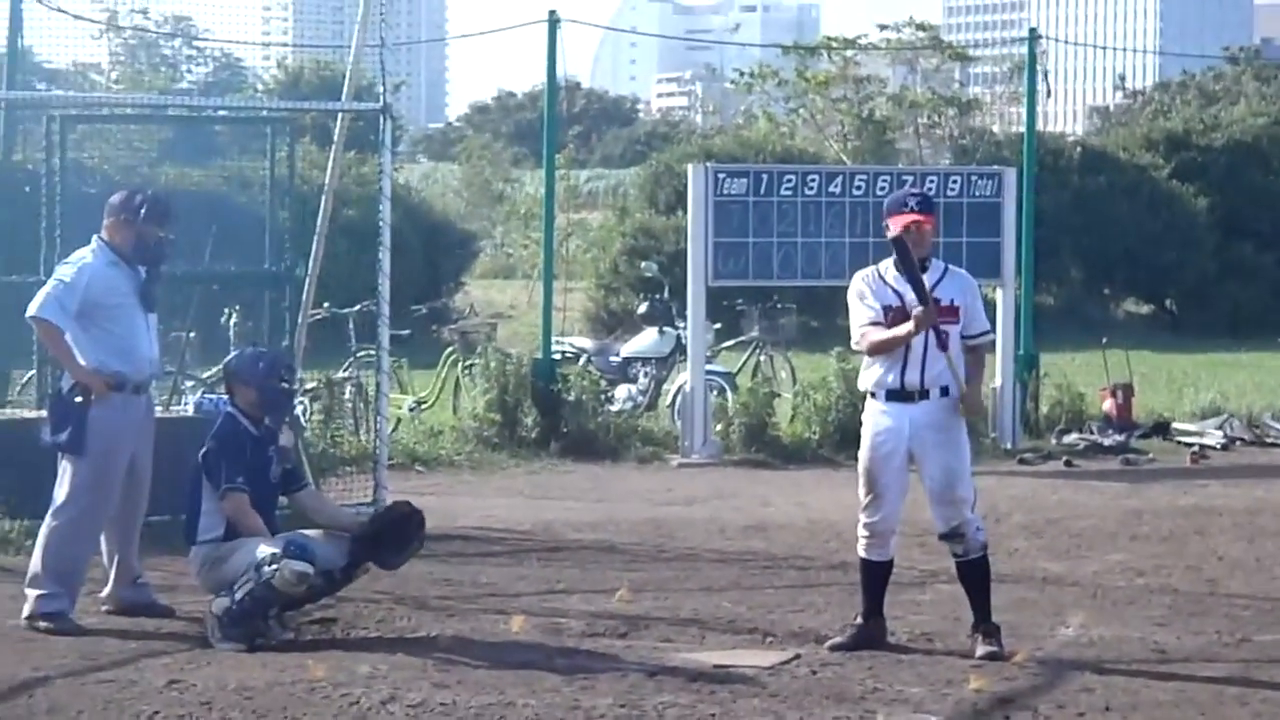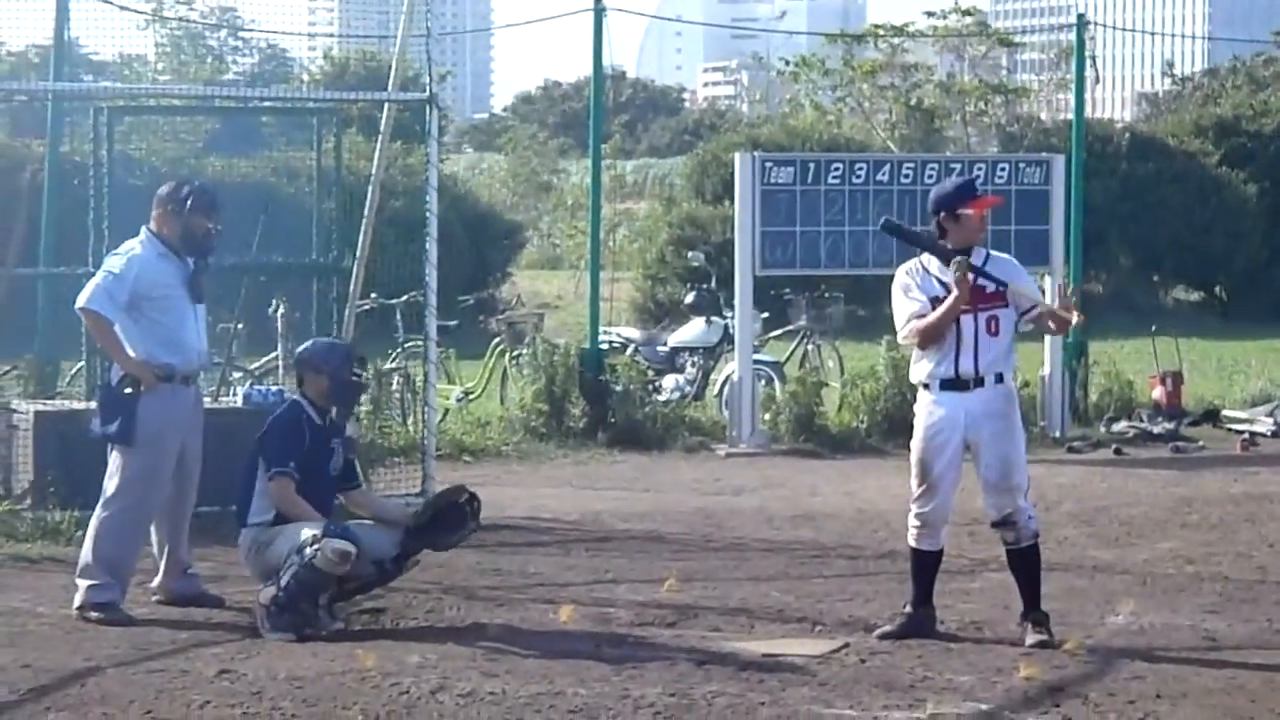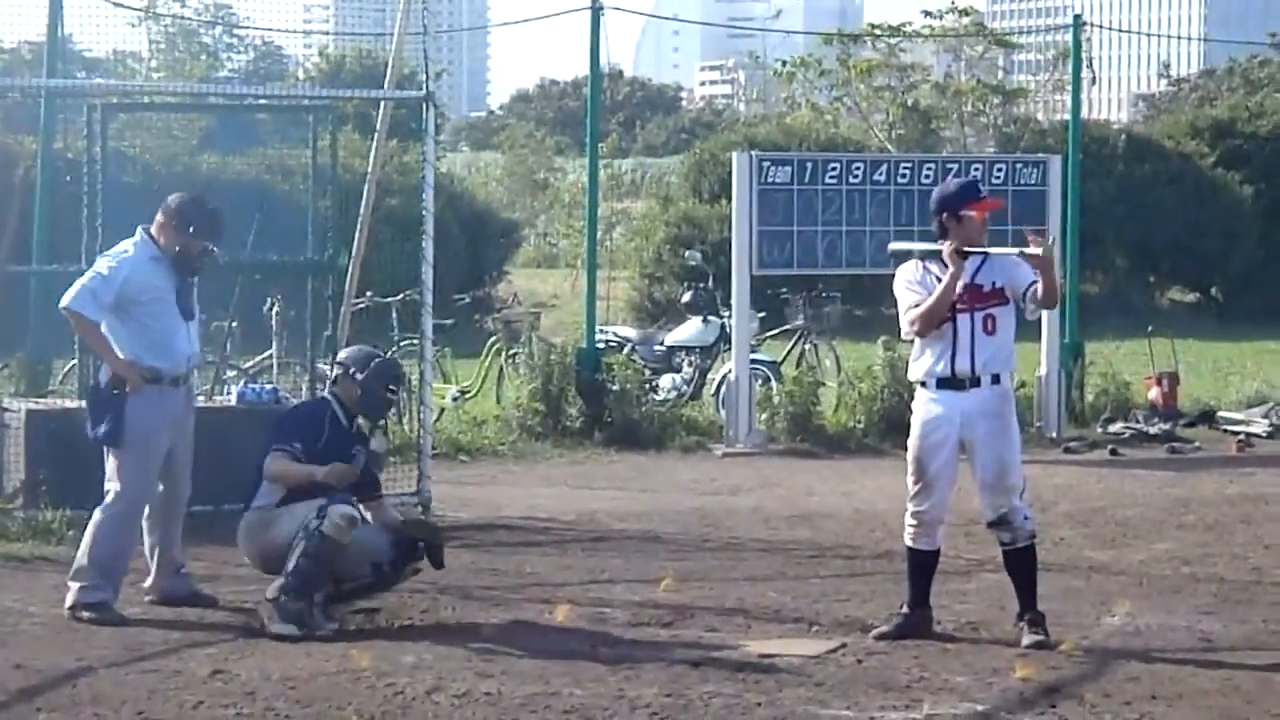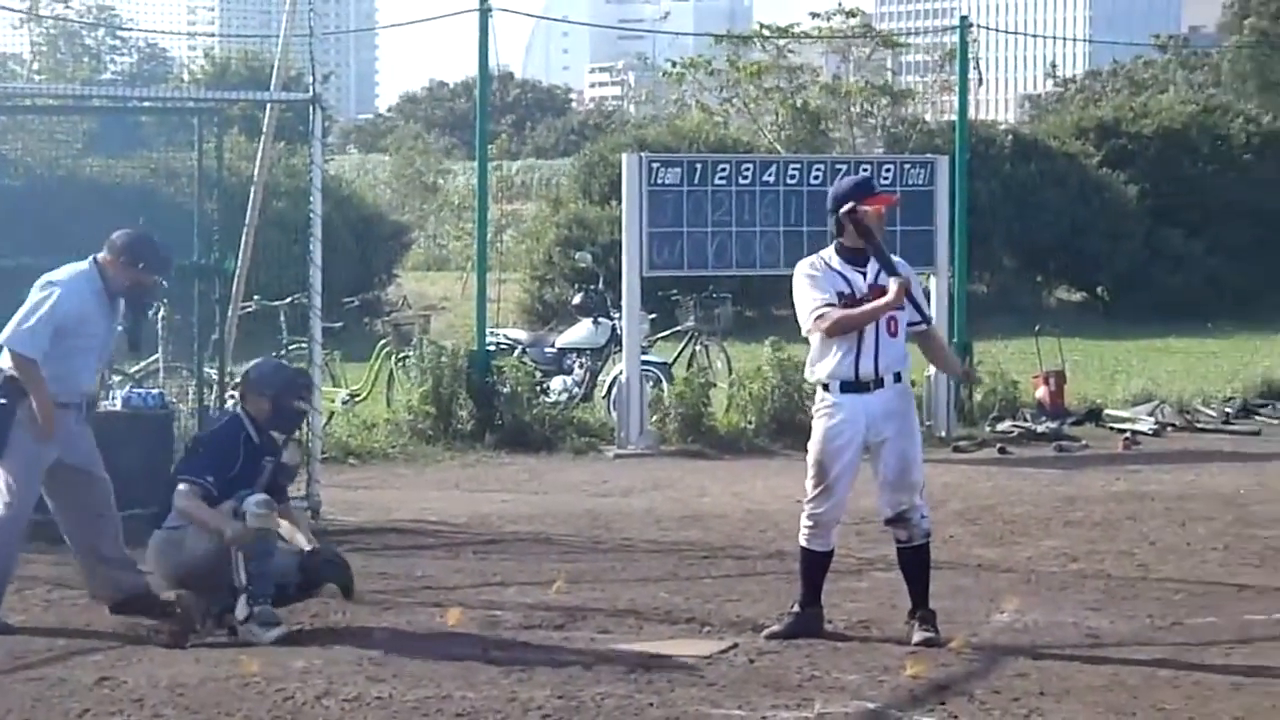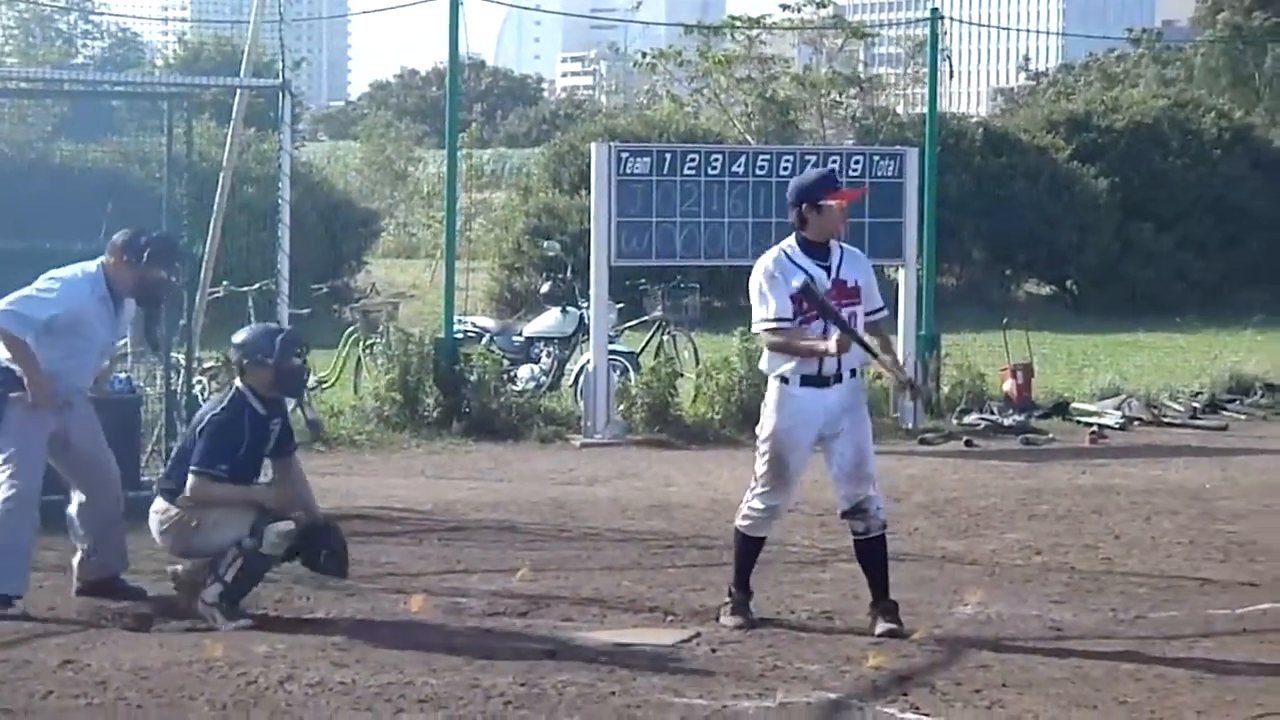
dt=0.5s
person 1, frame 1
left shoulder: (960, 283)
right shoulder: (867, 282)
left elbow: (977, 346)
right elbow: (869, 343)
left wrist: (974, 389)
right wrist: (910, 328)
left hip: (940, 410)
right hip: (884, 412)
left knee: (960, 519)
right knee: (876, 521)
left ankle: (984, 627)
right ankle: (871, 622)
person 1, frame 2
left shoulder: (1006, 267)
right shoulder: (913, 274)
left elbow: (1038, 317)
right elbow: (920, 337)
left wrist: (1061, 318)
right wrist: (958, 295)
left hip: (994, 398)
right hip: (938, 402)
left knee: (1013, 508)
right knee: (927, 510)
left ankle: (1034, 615)
right ankle: (921, 610)
person 1, frame 3
left shoulder: (1004, 266)
right shoulder: (913, 273)
left elbow: (1047, 301)
right elbow: (922, 325)
left wrist: (1046, 268)
right wrist: (954, 274)
left hip: (990, 398)
right hip: (934, 401)
left knee: (1008, 507)
right knee: (924, 509)
left ankle: (1029, 615)
right ankle: (917, 610)
person 1, frame 4
left shoulder: (896, 268)
right shoulder: (813, 271)
left elbow: (919, 327)
right elbow: (831, 325)
left wrist: (950, 362)
right wrist: (885, 303)
left hip: (893, 398)
right hip: (839, 402)
left knee: (907, 507)
right knee: (820, 509)
left ankle: (921, 614)
right ankle: (807, 610)
person 1, frame 5
left shoulder: (856, 262)
right shoulder: (774, 266)
left elbow: (874, 322)
right elbow: (773, 337)
left wrist: (895, 367)
right wrist: (823, 347)
left hip: (846, 393)
right hip: (794, 395)
left knee: (863, 500)
right knee: (767, 498)
left ankle: (882, 604)
right ankle: (738, 595)
person 2, frame 1
left shoulder: (136, 272)
right shoulder: (86, 267)
right elbow: (42, 316)
right wrist: (80, 373)
left hip: (139, 400)
right hip: (100, 404)
left knee: (129, 503)
right knee: (81, 502)
left ankle: (126, 588)
right ankle: (46, 599)
person 2, frame 2
left shoulder: (185, 263)
right shoulder: (134, 259)
right elbow: (91, 307)
right wrist: (129, 364)
left hip: (187, 392)
right hip: (149, 395)
left knee: (179, 494)
right knee: (130, 495)
left ankle: (175, 579)
right ankle: (97, 592)
person 2, frame 3
left shoulder: (178, 268)
right shoulder: (126, 261)
right elbow: (76, 307)
right wrist: (117, 363)
left hip: (179, 392)
right hip: (139, 395)
left knee: (173, 492)
right knee: (127, 495)
left ankle: (168, 581)
right ankle: (89, 593)
person 2, frame 4
left shoulder: (114, 298)
right shoulder: (68, 289)
left wrist: (86, 397)
right wrist: (41, 401)
left hip: (70, 411)
left knee: (93, 499)
left ankle: (123, 589)
person 2, frame 5
left shoulder: (124, 300)
right shoulder: (70, 287)
left wrist: (99, 372)
right wrist: (34, 378)
left hip: (70, 399)
left knee: (102, 480)
left ankle: (99, 572)
person 3, frame 1
left shoulder: (273, 436)
right shoulder: (229, 436)
left elbow: (305, 500)
right elbow: (237, 510)
left wrist: (364, 527)
right wrist: (280, 552)
left hip: (261, 546)
right hip: (217, 555)
left knee: (351, 552)
right knee: (296, 562)
left ankle: (266, 609)
right ankle: (227, 614)
person 3, frame 2
left shoulder: (335, 431)
right shoulder: (288, 422)
left elbow: (358, 498)
right elbow: (282, 496)
left wrist: (415, 517)
right wrist: (334, 530)
left hip: (314, 536)
right hip: (265, 541)
left knee: (401, 545)
right knee: (337, 542)
left ankle: (316, 598)
right ankle: (275, 605)
person 3, frame 3
left shoulder: (359, 440)
right shoulder: (310, 415)
left elbow: (375, 505)
right elbow: (272, 468)
left wrist: (405, 525)
right wrist: (318, 472)
left hip: (311, 535)
right hip: (264, 529)
left knee: (405, 551)
right knee: (340, 509)
left ankle: (313, 598)
right ankle: (283, 600)
person 3, frame 4
left shoulder: (268, 446)
right shoulder: (223, 437)
left elbow: (283, 508)
right elbow: (182, 498)
left wrist: (314, 551)
right wrist: (227, 527)
left hip: (215, 554)
right hip: (174, 548)
left knee: (308, 574)
right knee: (255, 505)
left ankle: (211, 605)
right ankle: (252, 614)
person 3, frame 5
left shoulder: (272, 407)
right shoulder: (226, 417)
left elbow: (287, 466)
right elbow: (196, 489)
left wrist: (316, 521)
right wrist: (260, 495)
left hip: (209, 513)
right hip: (178, 519)
left knee: (299, 531)
right knee: (277, 528)
left ankle: (200, 576)
right ankle: (216, 599)
